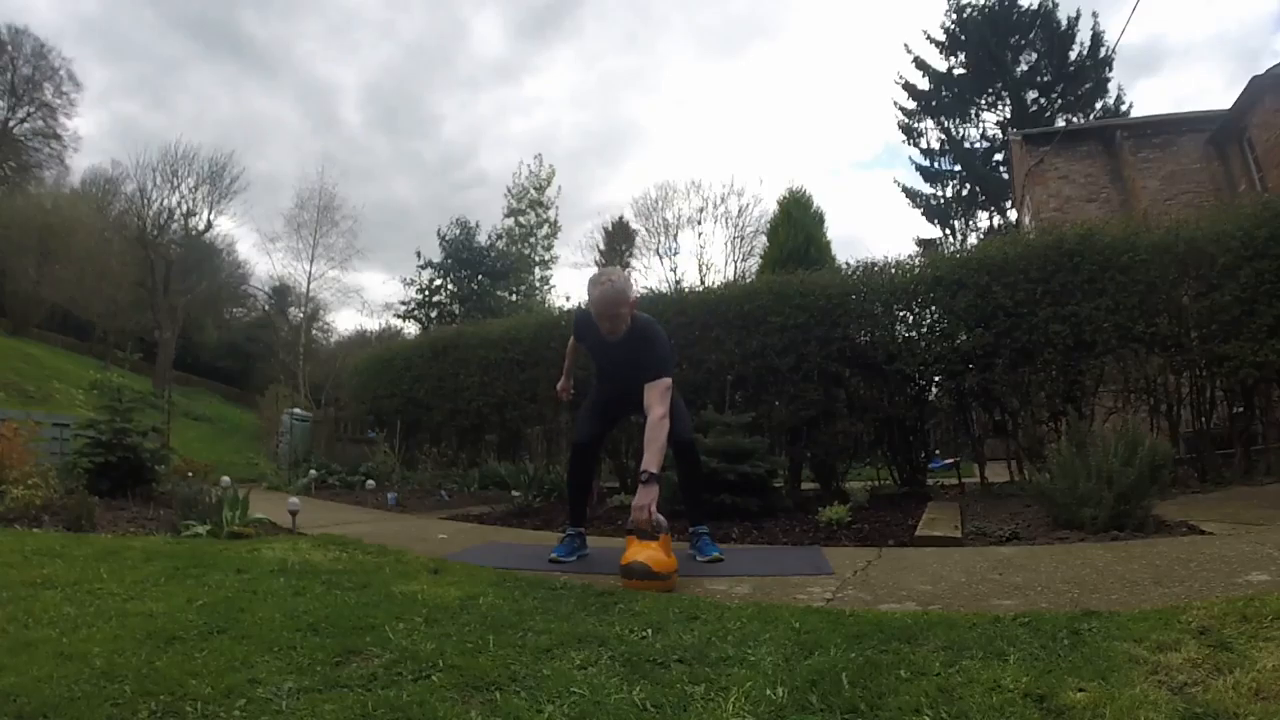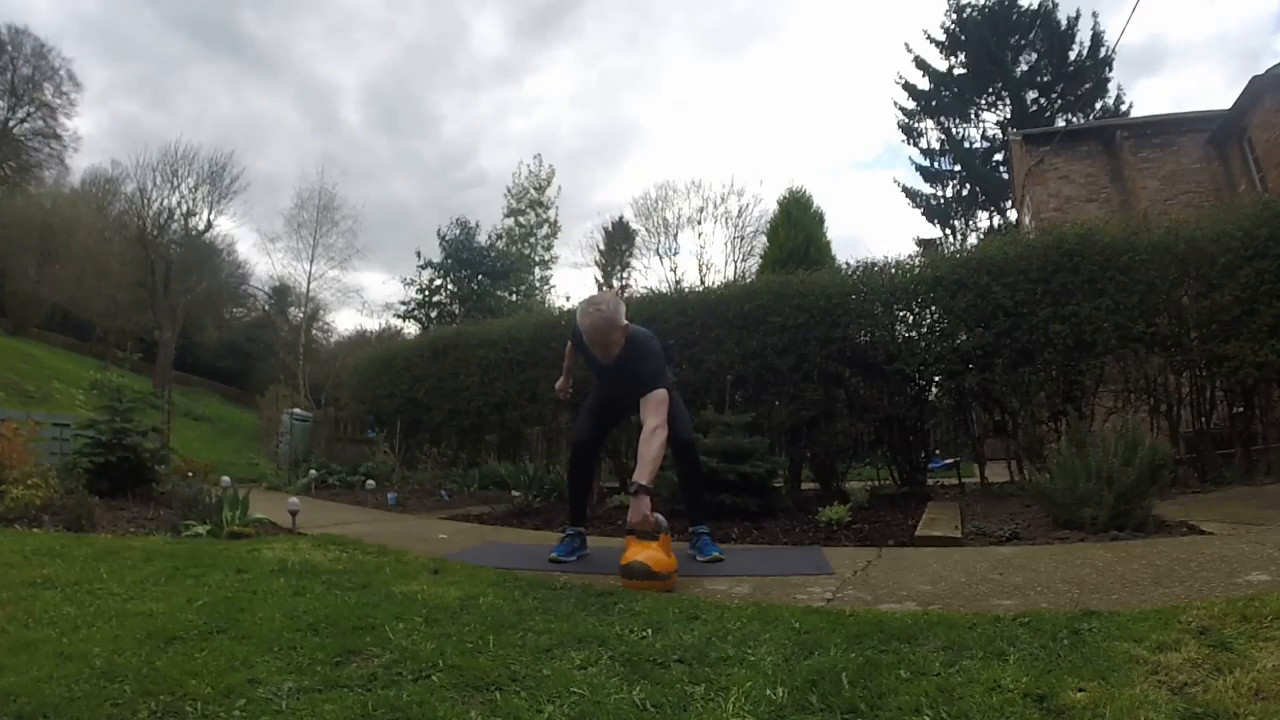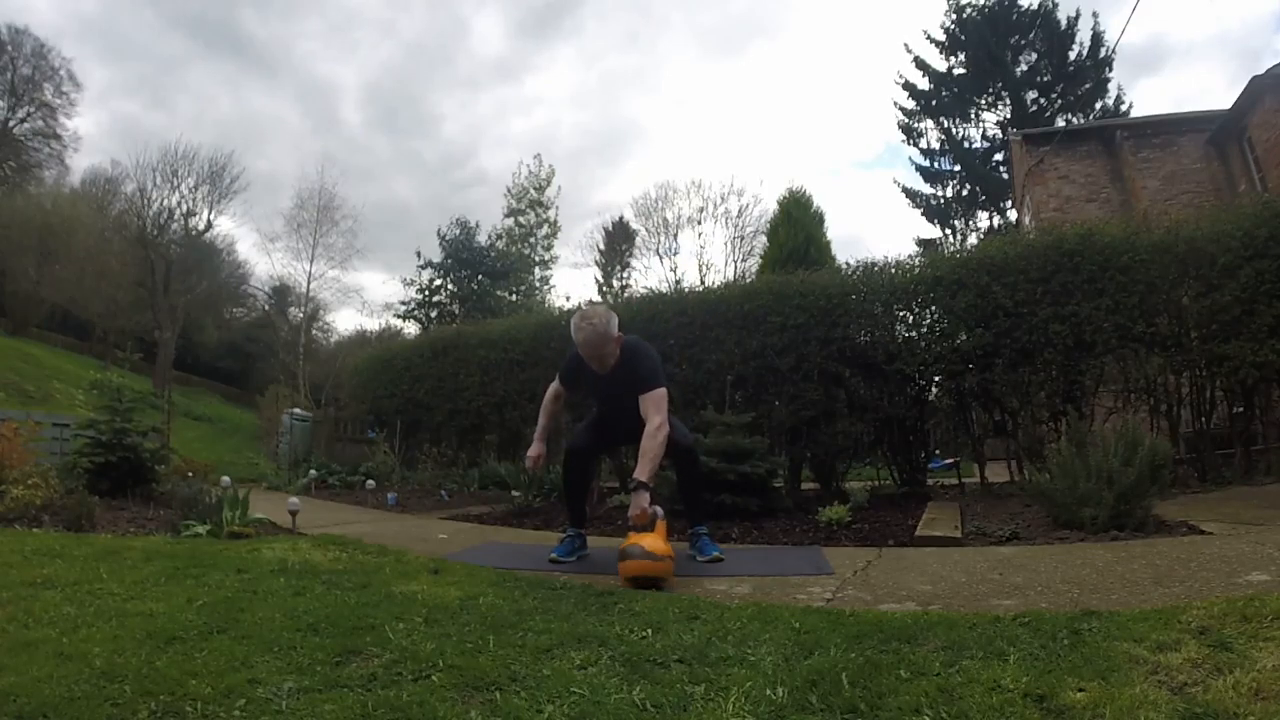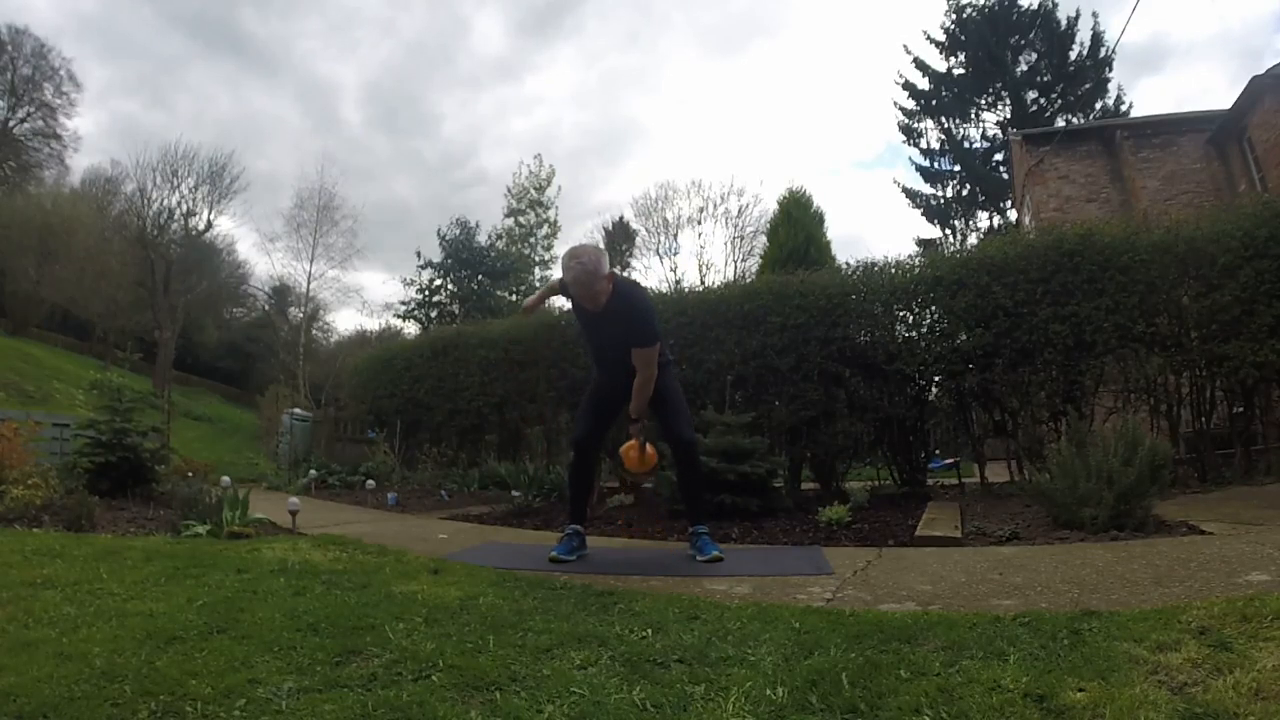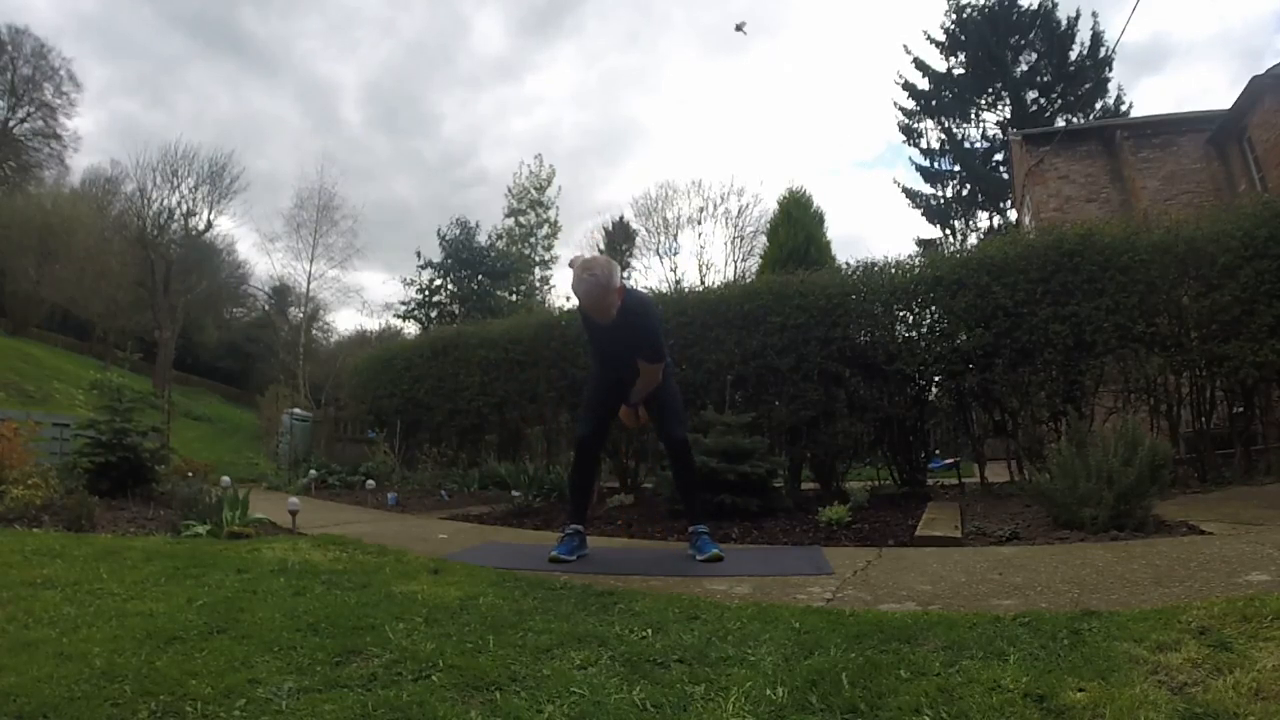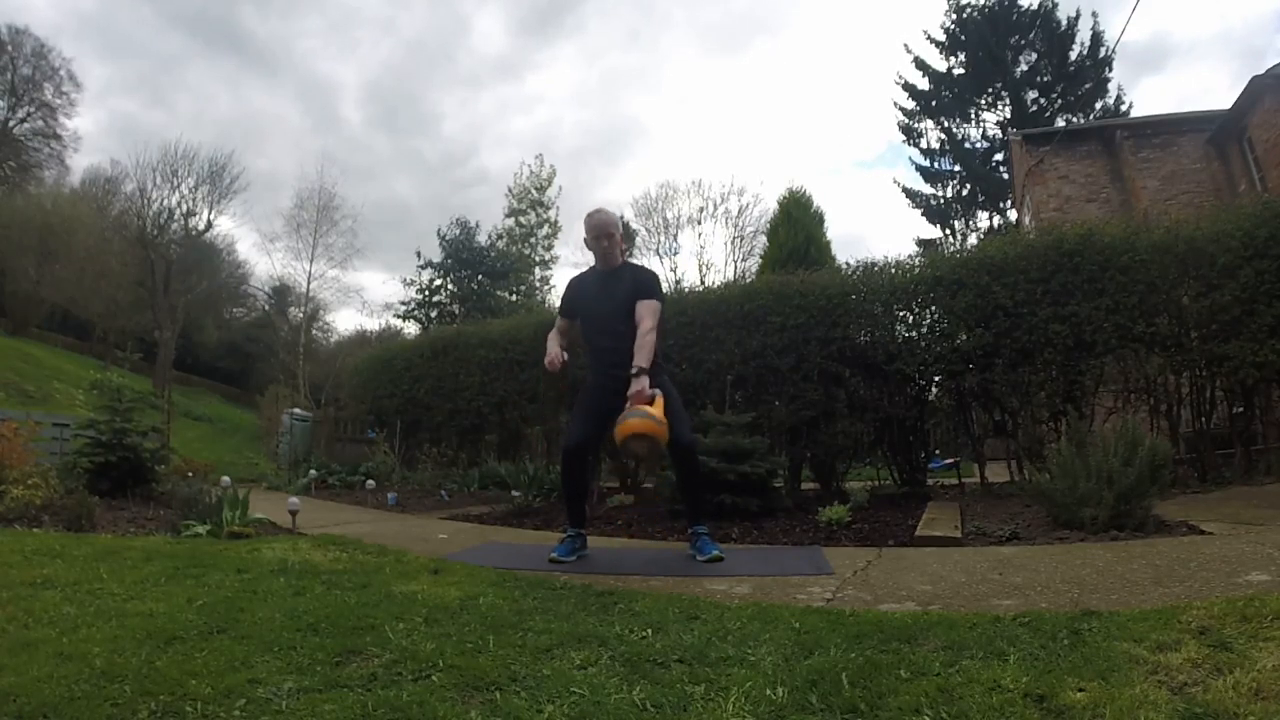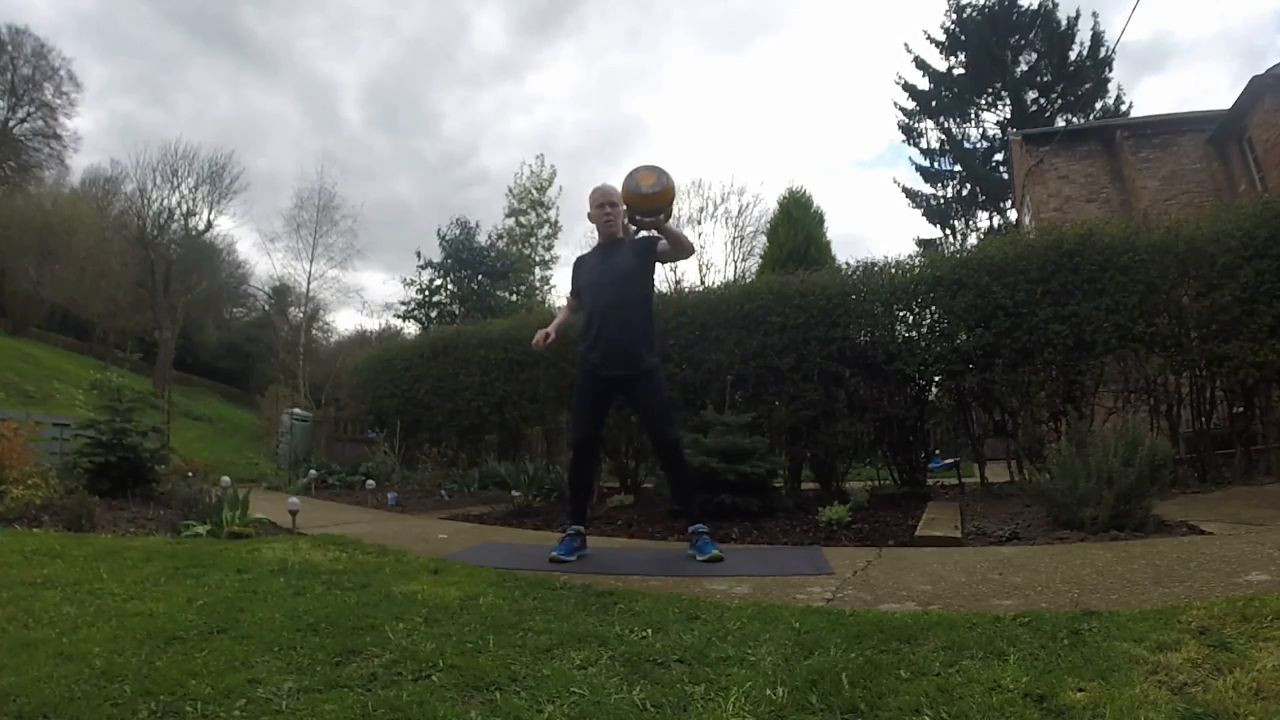
dt=0.4s
person 1, frame 1
left shoulder: (652, 337)
right shoulder: (585, 321)
left elbow: (658, 414)
left wrist: (647, 480)
right wrist: (566, 377)
left hip: (652, 390)
right hip: (608, 389)
left knee: (684, 442)
right knee: (582, 444)
left ankle: (699, 533)
right ankle: (575, 534)
person 1, frame 2
left shoulder: (646, 349)
right shoulder: (582, 335)
left elbow: (655, 426)
left wrist: (640, 491)
right wrist: (565, 378)
left hip: (653, 393)
right hip: (608, 392)
left knee: (684, 442)
right knee: (582, 444)
left ankle: (699, 532)
right ankle: (575, 533)
person 1, frame 3
left shoulder: (642, 356)
right shoulder: (577, 361)
left elbow: (658, 424)
right elbow: (555, 394)
left wrist: (641, 487)
right wrist: (538, 441)
left hip: (647, 415)
right hip: (608, 420)
left knee: (685, 447)
right knee: (575, 450)
left ankle: (698, 533)
right ankle: (576, 534)
person 1, frame 4
left shoulder: (635, 302)
right shoulder: (578, 286)
left elbow: (646, 373)
left wrist: (635, 419)
right wrist: (539, 297)
left hip: (654, 371)
right hip: (608, 376)
left knee: (683, 441)
right knee: (583, 441)
left ankle: (698, 532)
right ankle: (575, 532)
person 1, frame 5
left shoulder: (644, 317)
right shoulder: (588, 287)
left elbow: (651, 376)
right elbow: (587, 263)
left wrist: (631, 403)
right wrist: (578, 264)
left hip: (650, 380)
right hip: (607, 377)
left knee: (677, 442)
right knee: (585, 442)
left ankle: (698, 532)
right ankle: (574, 533)
person 1, frame 6
left shoulder: (643, 279)
right shoulder: (578, 287)
left elbow: (647, 328)
right elbow: (559, 331)
left wrist: (641, 374)
right wrist: (553, 349)
left hip: (646, 379)
right hip: (600, 385)
left knee: (684, 444)
right knee: (573, 449)
left ankle: (698, 532)
right ankle: (576, 534)
person 1, frame 7
left shoulder: (642, 247)
right shoulder: (583, 263)
left elbow: (685, 250)
right elbow: (573, 306)
left wrist: (661, 225)
right wrist: (552, 328)
left hip: (640, 366)
right hip: (594, 368)
left knee: (667, 444)
right knee: (583, 447)
left ankle: (697, 530)
right ankle: (576, 532)
